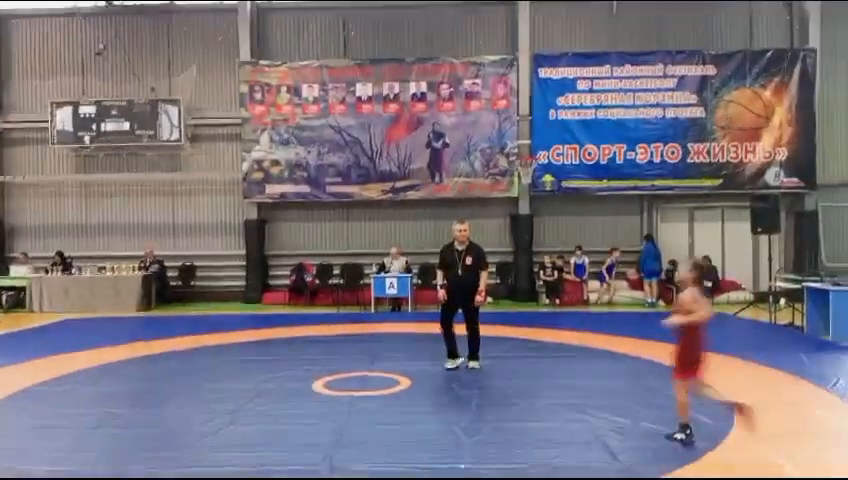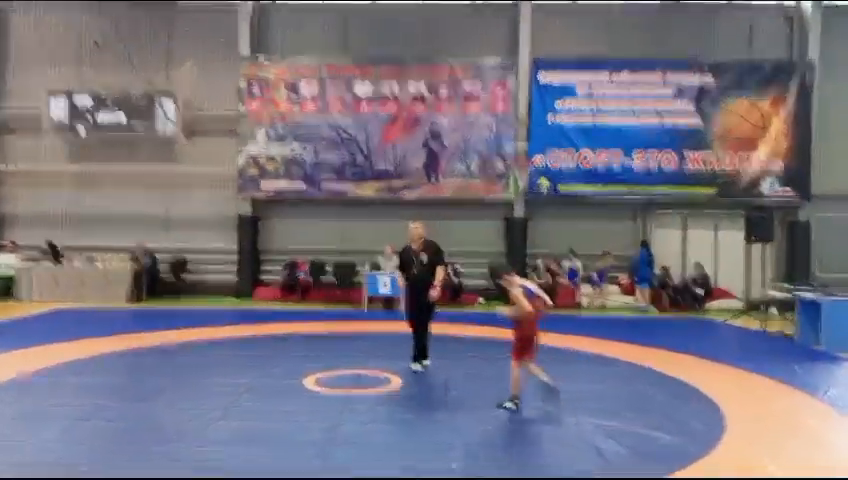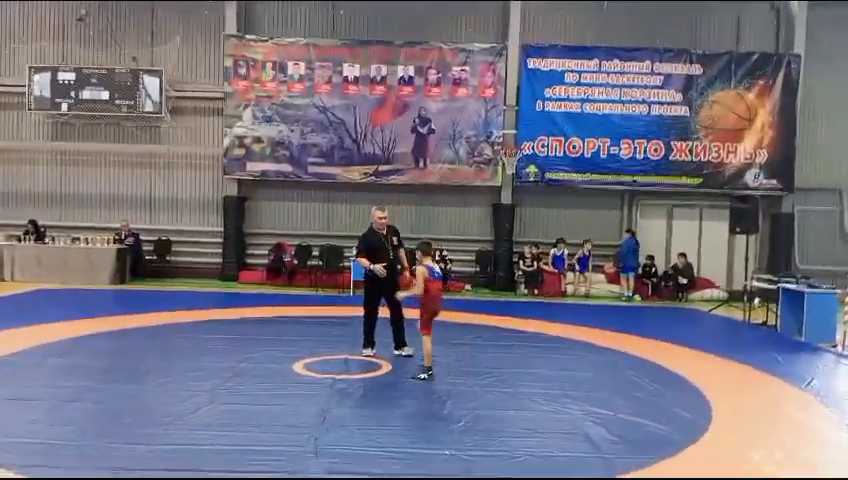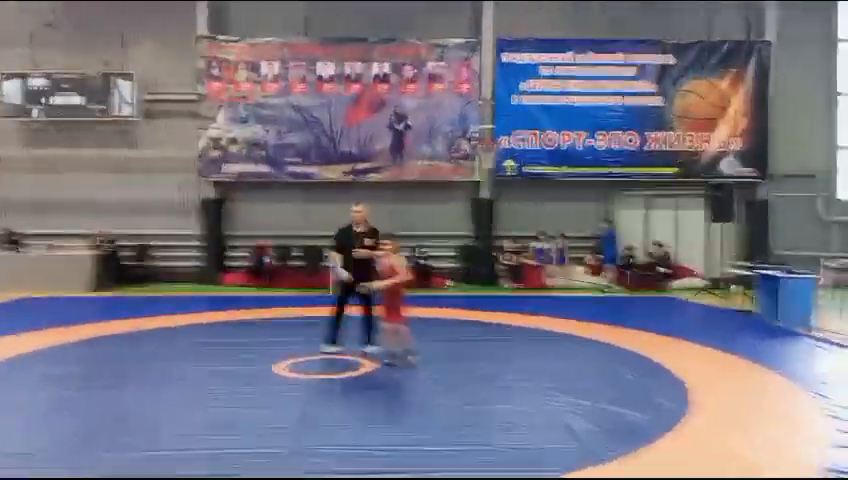
dt=1s
person 1, frame 1
left shoulder: (686, 295)
right shoulder: (695, 292)
left elbow: (705, 314)
right elbow: (706, 313)
left wrist: (678, 321)
left hip: (688, 346)
right hip: (695, 345)
left knee: (680, 387)
right knee: (697, 385)
left ankle: (685, 430)
right ankle: (735, 405)
person 1, frame 2
left shoulder: (515, 290)
right shoulder: (530, 285)
left elbow: (528, 309)
right elbow: (548, 302)
left wrist: (510, 312)
right wrist: (539, 314)
left hip: (522, 330)
right hip: (532, 329)
left knee: (516, 364)
right knee: (528, 363)
left ankle: (514, 399)
right ankle: (547, 383)
person 1, frame 3
left shoulder: (420, 269)
right shoulder: (437, 267)
left elbow: (419, 291)
left wrist: (404, 294)
left hip: (428, 305)
right hip: (437, 304)
left knee: (426, 336)
right knee: (423, 328)
left ankle: (428, 370)
right ankle: (428, 362)
person 1, frame 4
left shoulder: (397, 259)
right shoulder: (381, 260)
left elbow: (405, 277)
left wrist: (387, 283)
right wrist: (369, 285)
left hip: (396, 296)
right hip: (386, 297)
left knee: (398, 325)
right knee: (387, 326)
left ankle: (409, 352)
right ankle: (392, 354)
person 2, frame 1
left shoulder: (477, 250)
right shoulder: (446, 250)
left elbow: (484, 272)
right elbow: (440, 270)
left wrist: (481, 292)
right wrist: (440, 287)
left hip: (470, 295)
right hip: (451, 293)
left knee: (473, 327)
right knee: (445, 323)
left ankle: (473, 358)
right ankle: (453, 357)
person 2, frame 2
left shoulder: (433, 248)
right shoulder: (405, 251)
left elbow: (440, 268)
right elbow: (402, 270)
left wrist: (436, 286)
right wrist: (401, 279)
left hip: (428, 294)
right hip: (413, 293)
left knee: (422, 326)
right knee: (415, 326)
left ankle: (418, 360)
right ankle: (423, 357)
person 2, frame 3
left shoulder: (393, 231)
right shoulder: (367, 237)
left elbow: (400, 250)
right elbow: (360, 258)
left wrist: (405, 268)
right wrist: (372, 267)
left hip: (392, 278)
right hip: (374, 280)
left knee: (397, 312)
right knee: (371, 313)
left ankle: (401, 345)
right ankle: (368, 346)
person 2, frame 4
left shoulder: (373, 233)
right shoulder: (343, 232)
right elbow: (335, 253)
left wrist: (368, 253)
right wrist: (339, 269)
left hip: (365, 276)
right hip: (346, 276)
left knee: (368, 309)
right knee: (339, 309)
left ankle: (369, 342)
right ankle: (332, 342)
